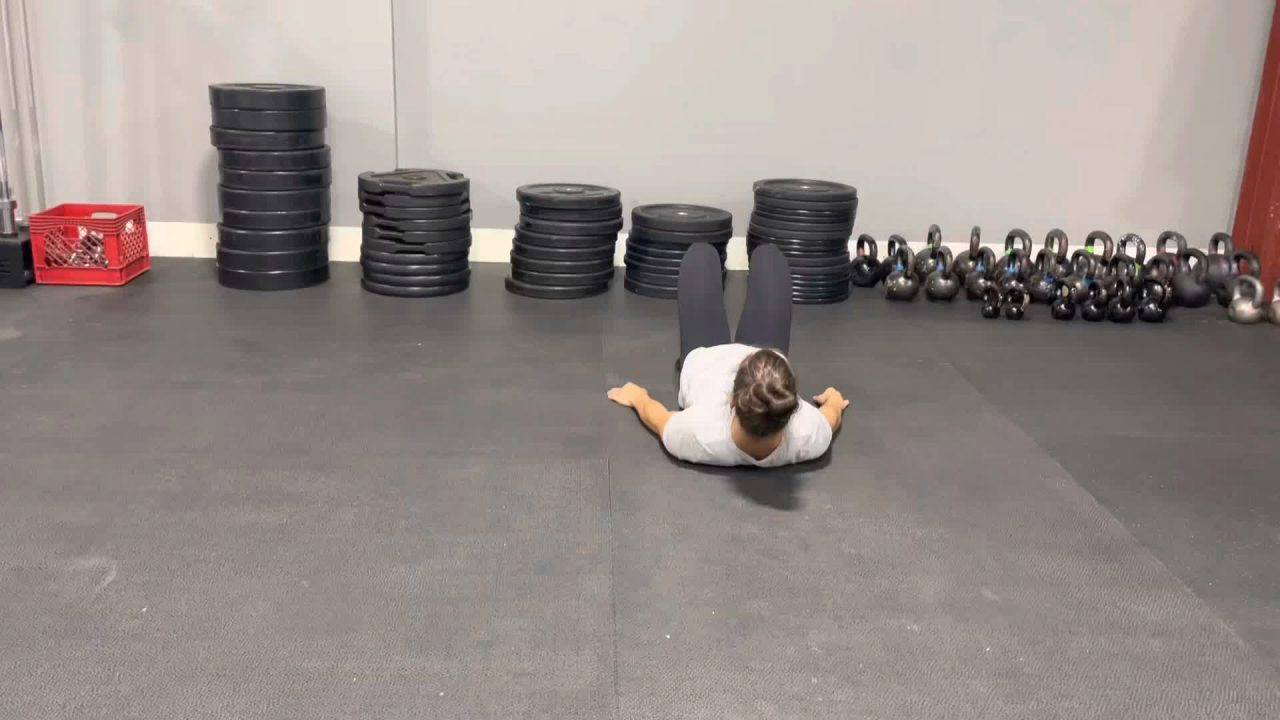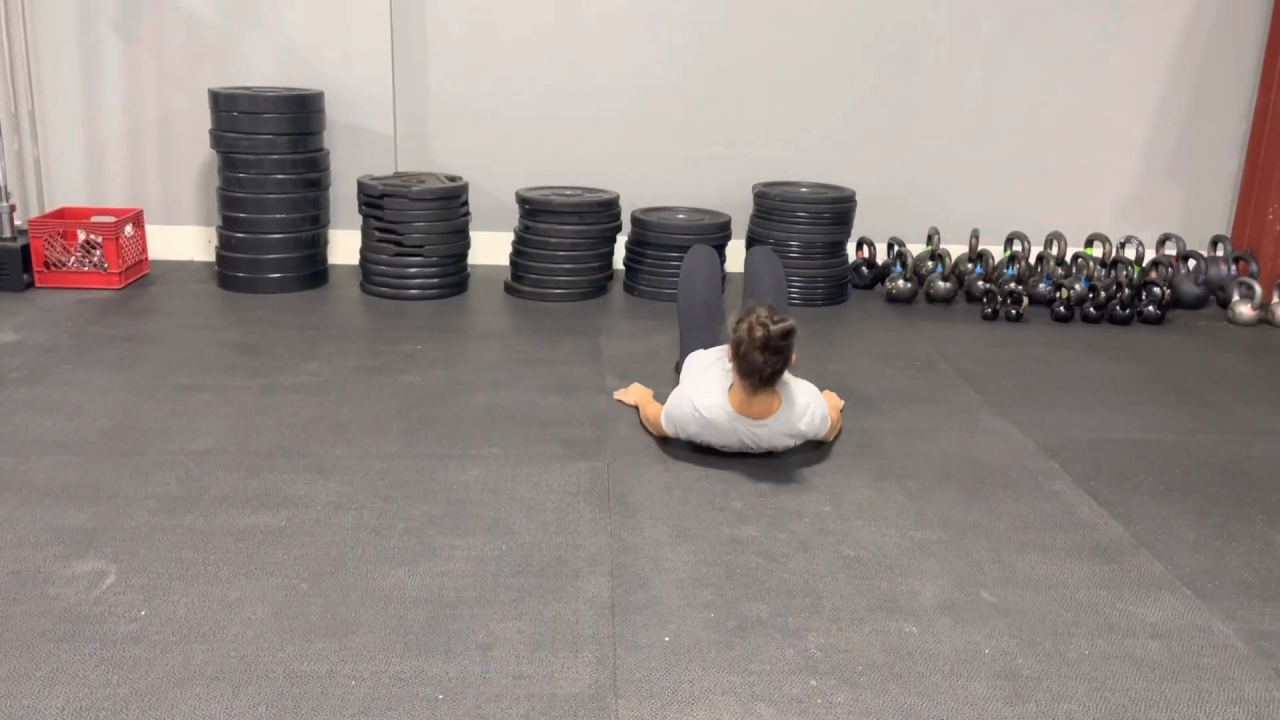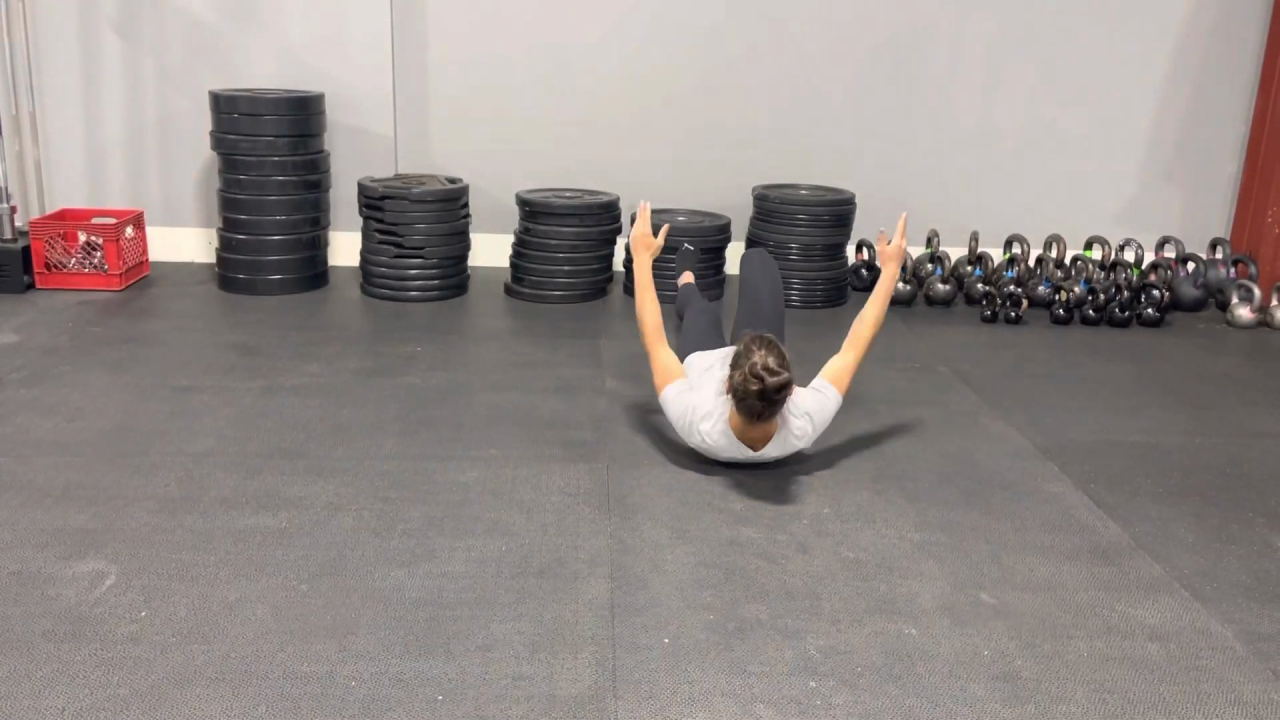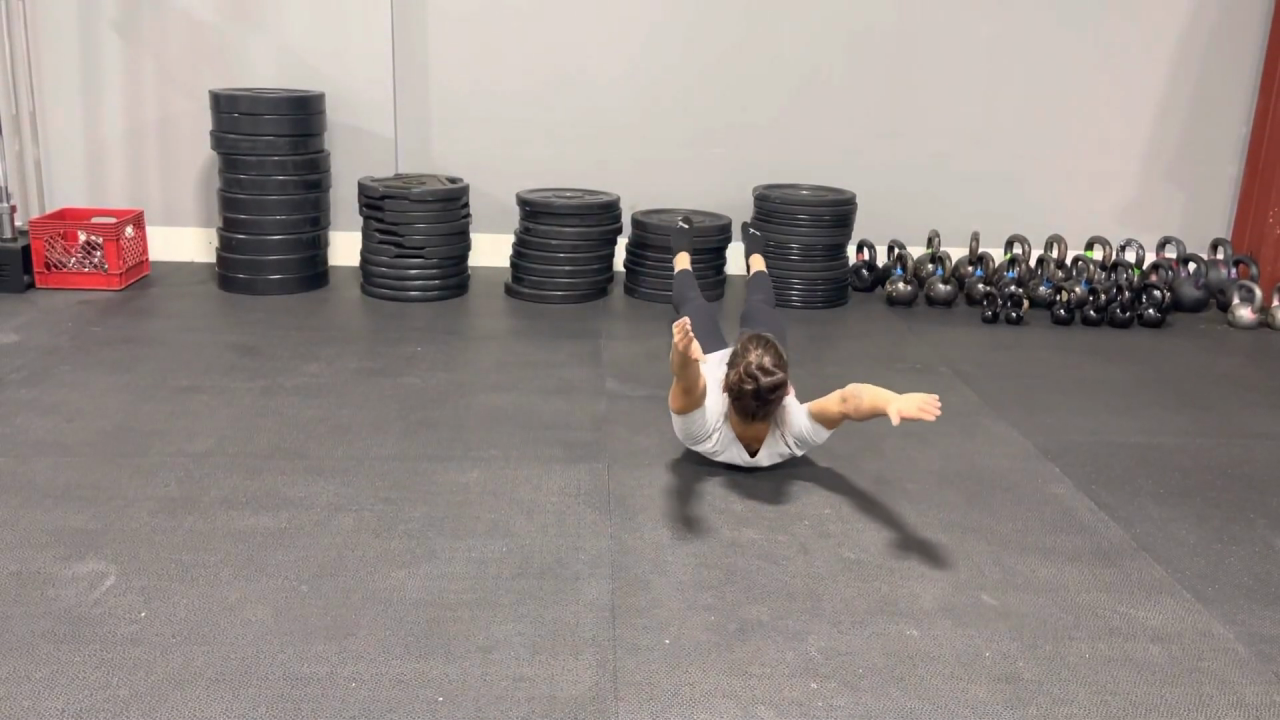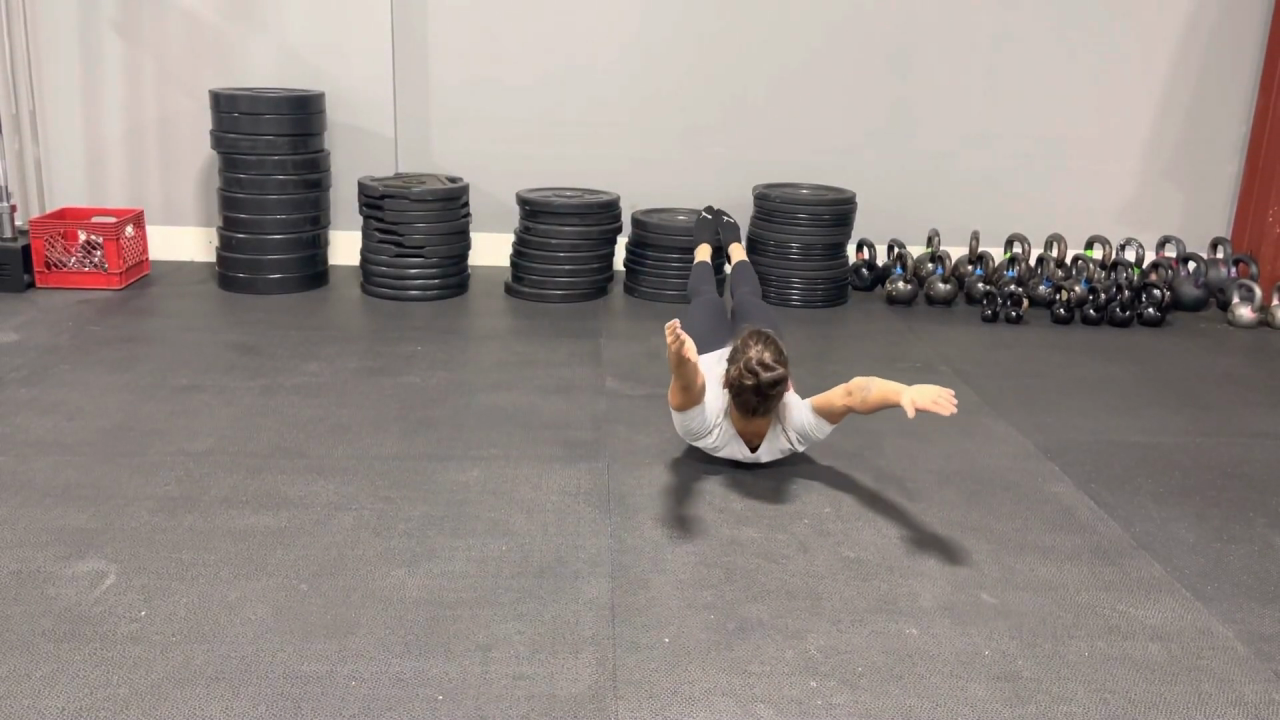
dt=1s
person 1, frame 1
left shoulder: (699, 437)
right shoulder: (809, 440)
left elbow: (658, 418)
left wrist: (636, 397)
right wrist: (834, 400)
left knee: (701, 253)
right knee: (767, 255)
person 1, frame 2
left shoulder: (695, 403)
right shoulder: (806, 407)
left elbow: (658, 425)
right elbow: (830, 430)
left wrist: (640, 397)
left knee: (701, 255)
right knee: (761, 256)
person 1, frame 3
left shoulder: (698, 428)
right shoulder: (800, 428)
left elbow: (655, 343)
right elbow: (854, 349)
left wrist: (642, 258)
right wrist: (890, 271)
right knee: (758, 259)
left ankle: (687, 282)
person 1, frame 4
left shoulder: (702, 431)
right shoulder: (793, 434)
left elbow: (687, 383)
right elbow: (847, 401)
left wrist: (683, 357)
right wrist: (894, 401)
left knee: (695, 306)
right knee: (760, 307)
left ankle: (682, 255)
right ankle: (756, 255)
person 1, frame 5
left shoulder: (704, 428)
right shoulder: (793, 431)
left elbow: (687, 382)
right elbow: (851, 395)
left wrist: (680, 359)
right wrist: (907, 391)
left knee: (706, 300)
right knee: (748, 299)
left ankle: (705, 245)
right ankle: (733, 243)
